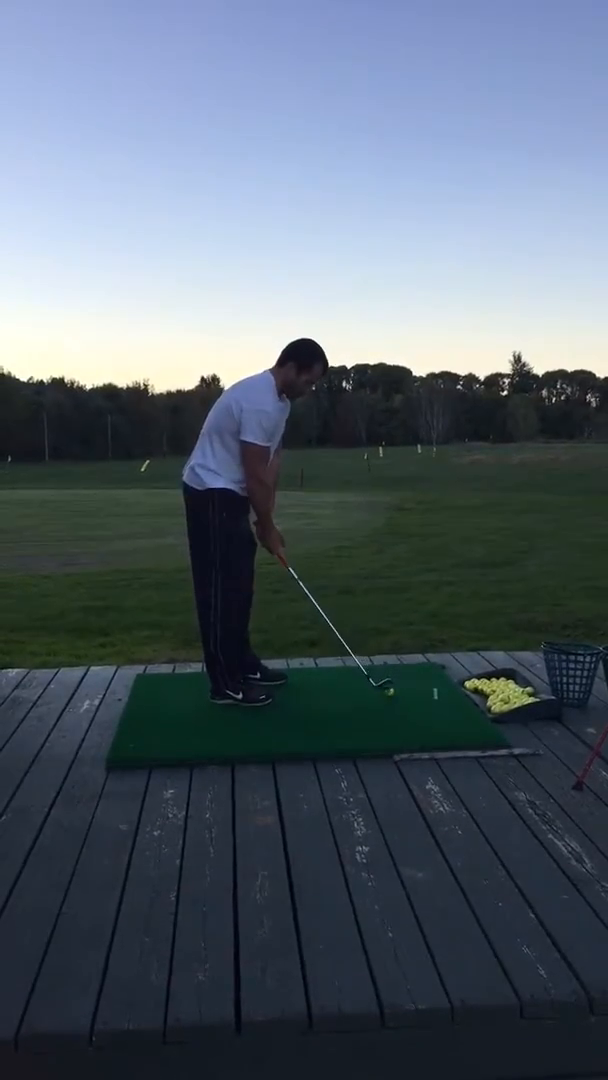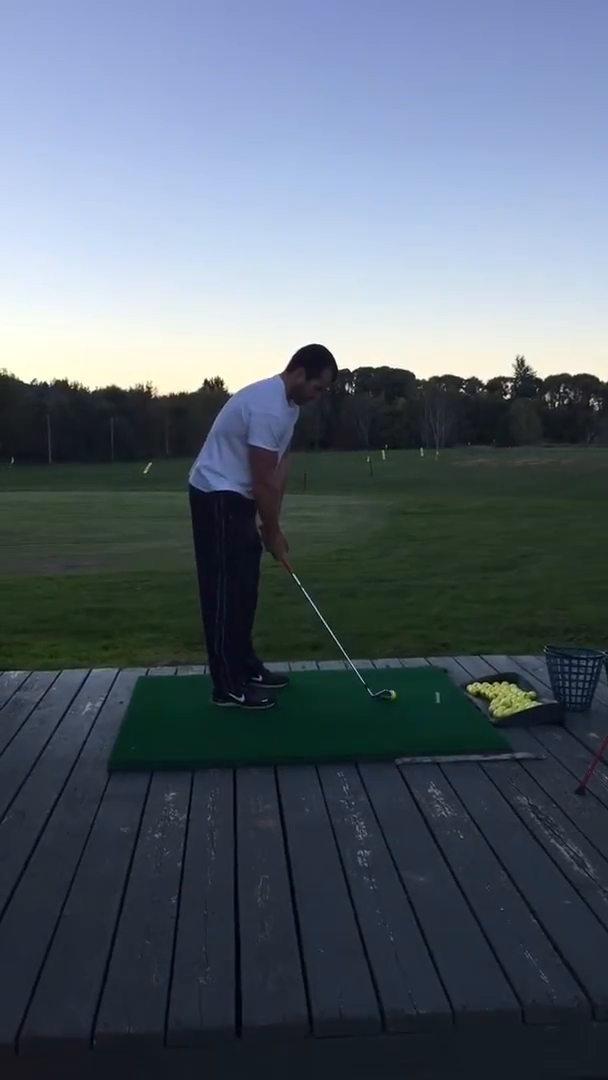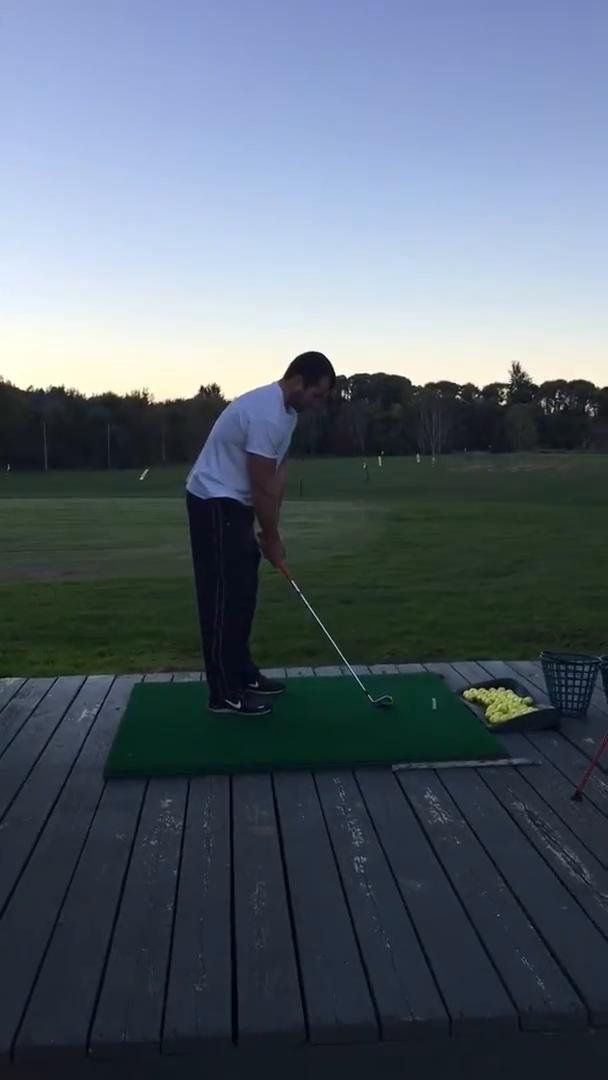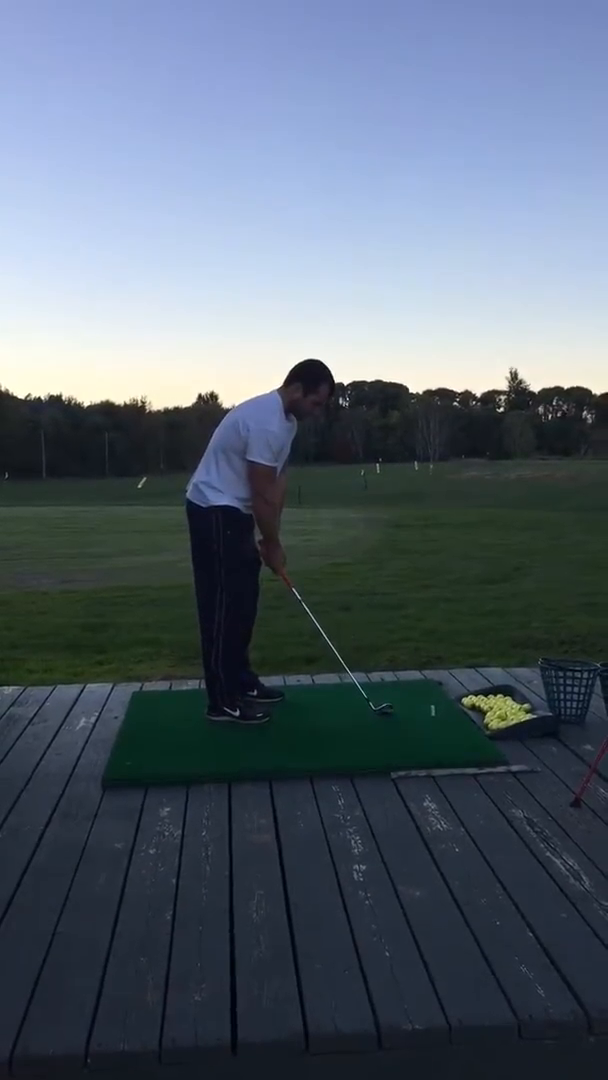
dt=0.5s
person 1, frame 1
left shoulder: (277, 400)
right shoulder: (259, 402)
left elbow: (271, 464)
right elbow: (256, 476)
left wrist: (267, 520)
right wrist: (268, 528)
left hip: (229, 494)
right hip: (212, 494)
left knee: (239, 584)
right knee: (221, 588)
left ankle: (243, 664)
right ankle: (225, 684)
person 1, frame 2
left shoulder: (286, 404)
right shoulder: (268, 407)
left elbow: (278, 469)
right elbow: (263, 480)
left wrist: (271, 524)
right wrist: (273, 533)
left hip: (235, 497)
right hip: (217, 496)
left knee: (244, 586)
right knee: (226, 590)
left ankle: (246, 667)
right ankle: (228, 686)
person 1, frame 3
left shoulder: (284, 411)
right shoulder: (267, 414)
left elbow: (276, 476)
right elbow: (262, 486)
left wrist: (270, 531)
right wrist: (272, 538)
left hip: (233, 503)
right hip: (214, 503)
left knee: (242, 592)
right knee: (223, 596)
left ankle: (242, 674)
right ankle: (224, 693)
person 1, frame 4
left shoulder: (285, 419)
right shoulder: (266, 422)
left elbow: (276, 484)
right elbow: (263, 495)
left wrist: (270, 539)
right wrist: (273, 546)
left hip: (232, 511)
right hip: (214, 511)
left knee: (243, 599)
right knee: (225, 604)
left ankle: (241, 682)
right ankle: (223, 700)
